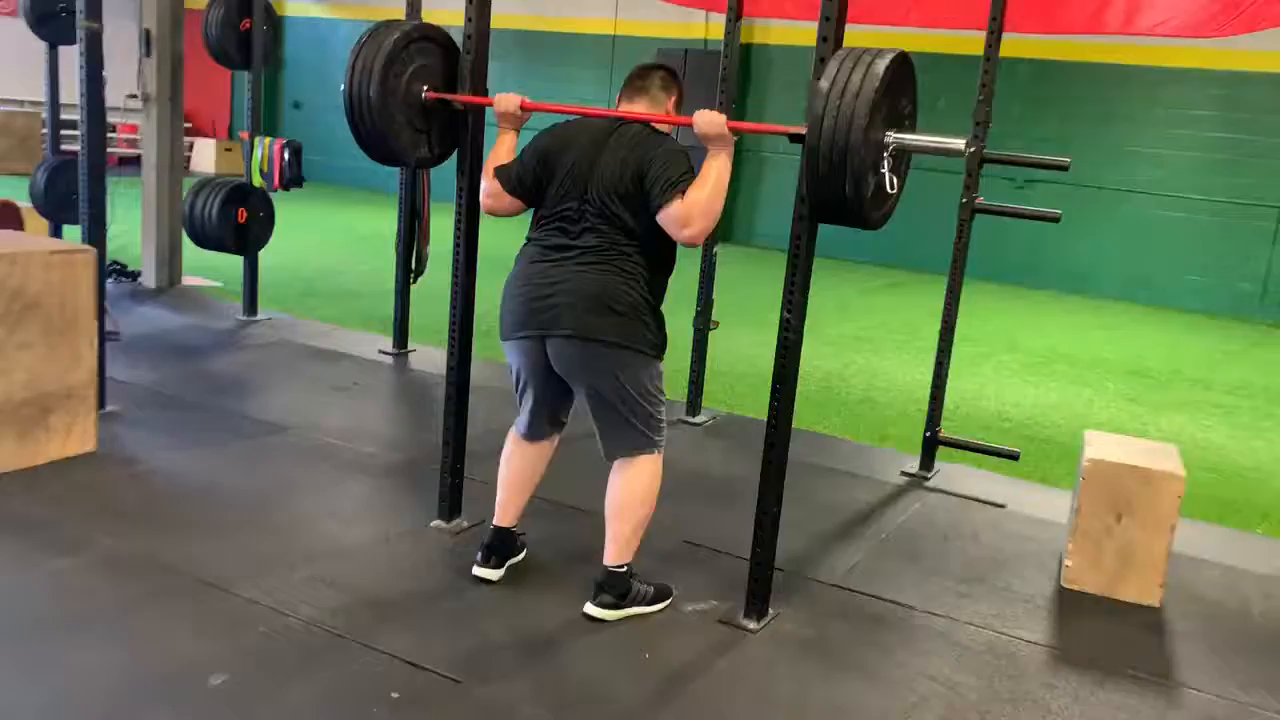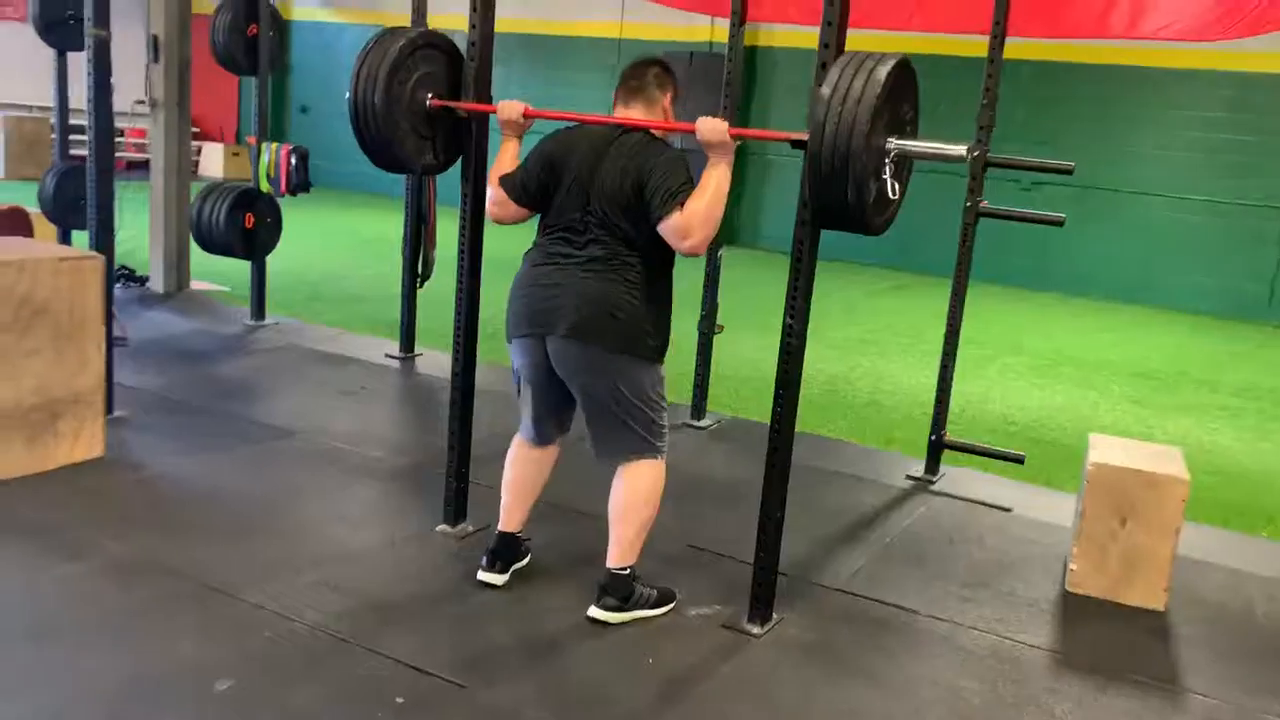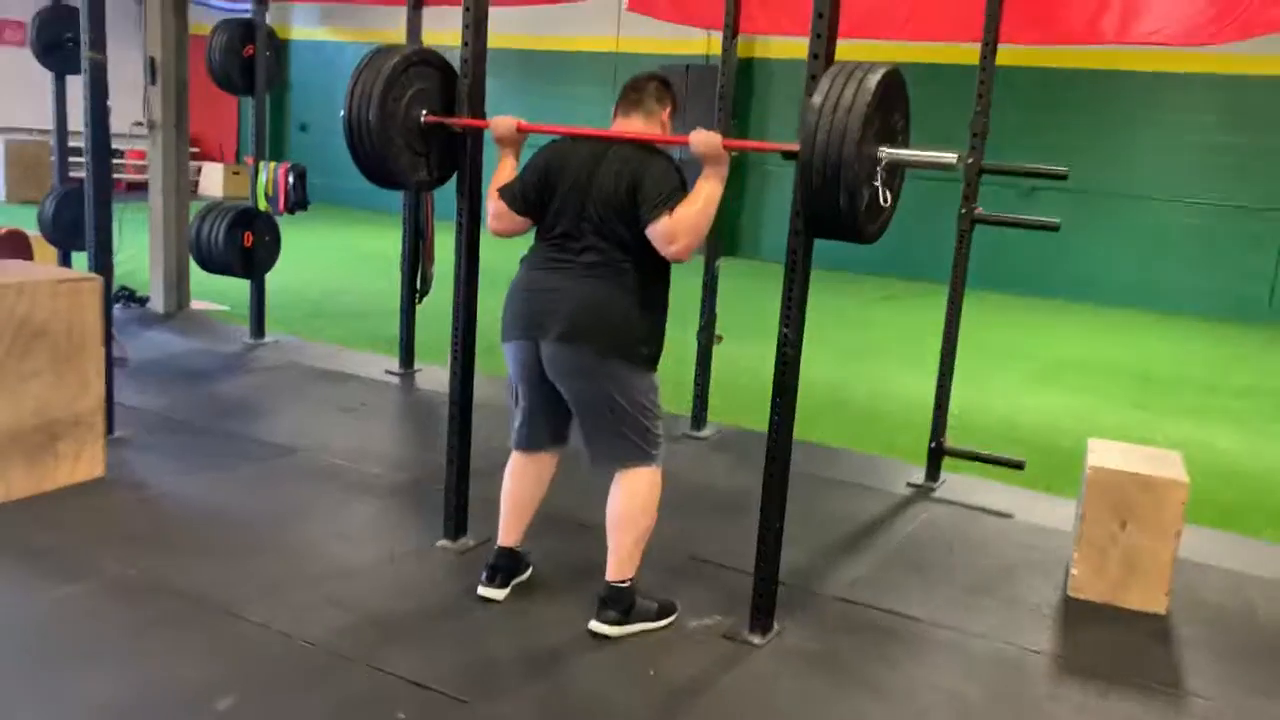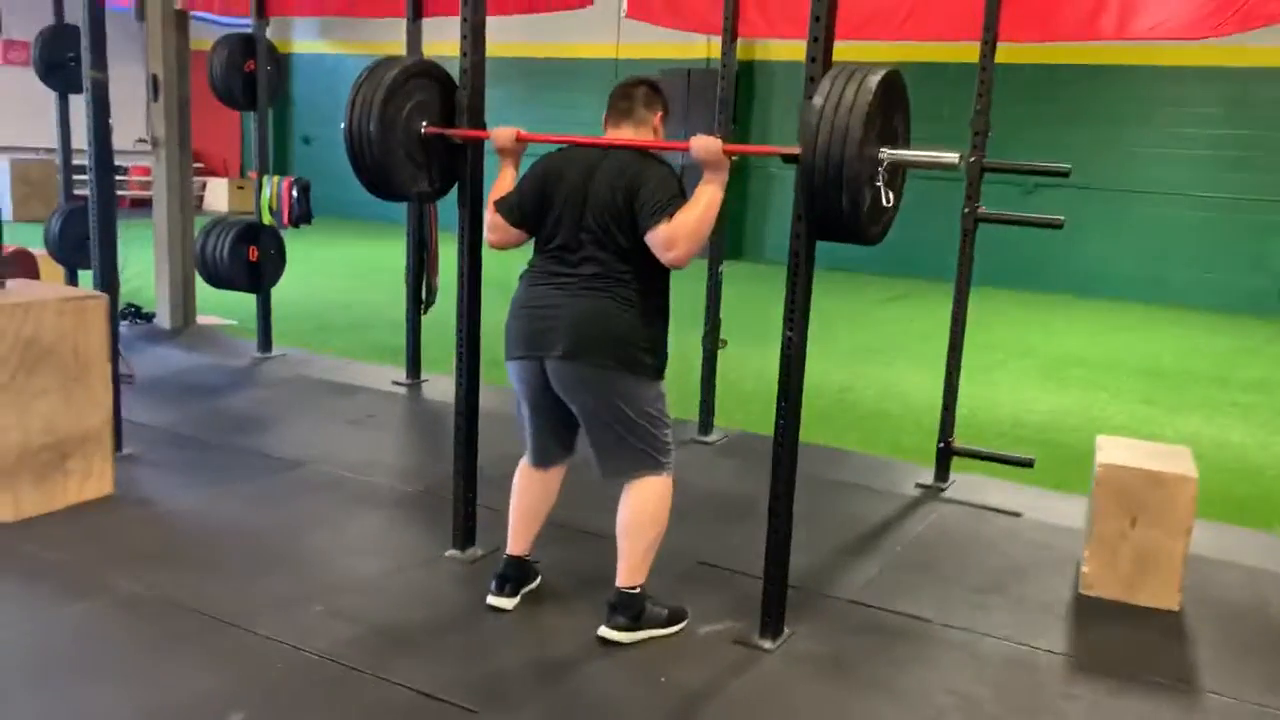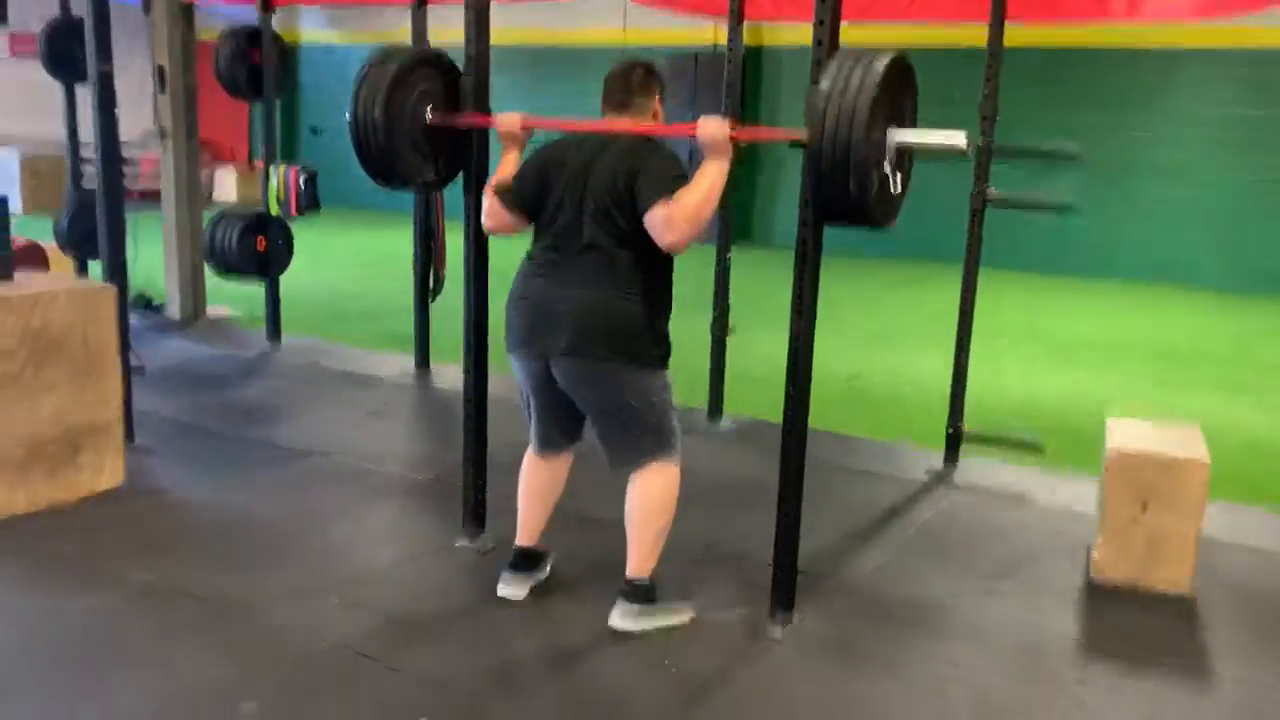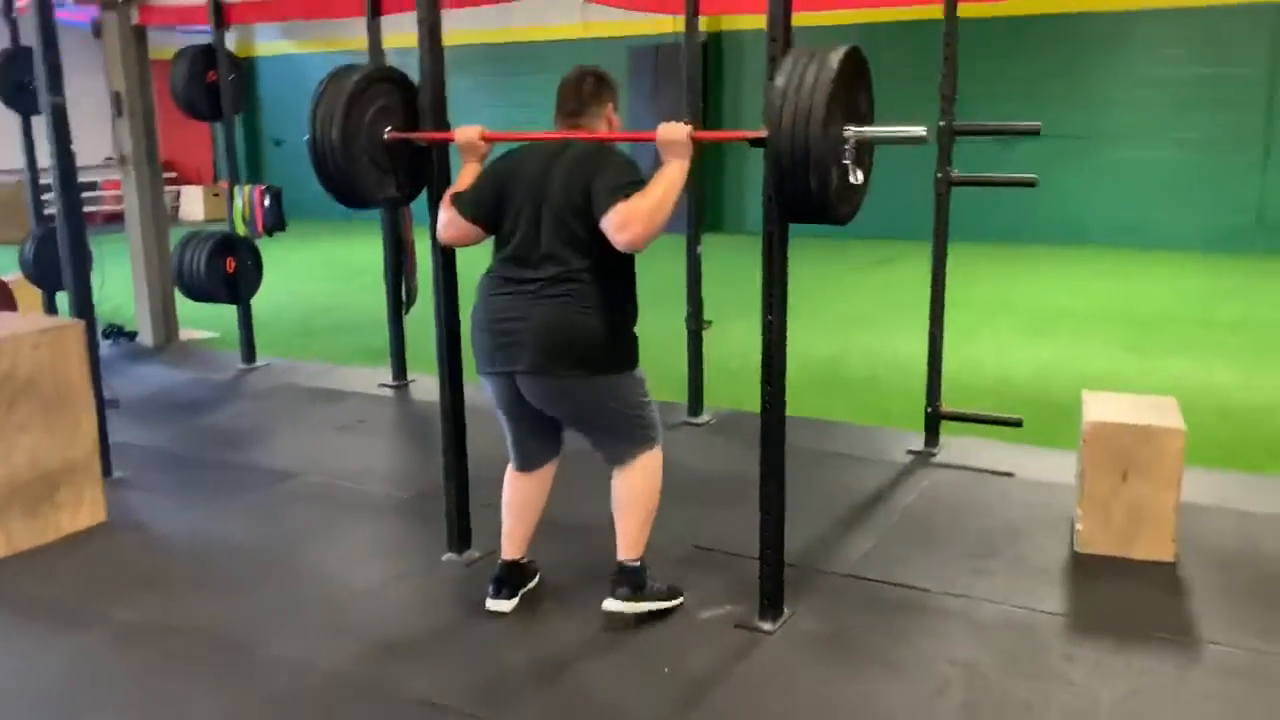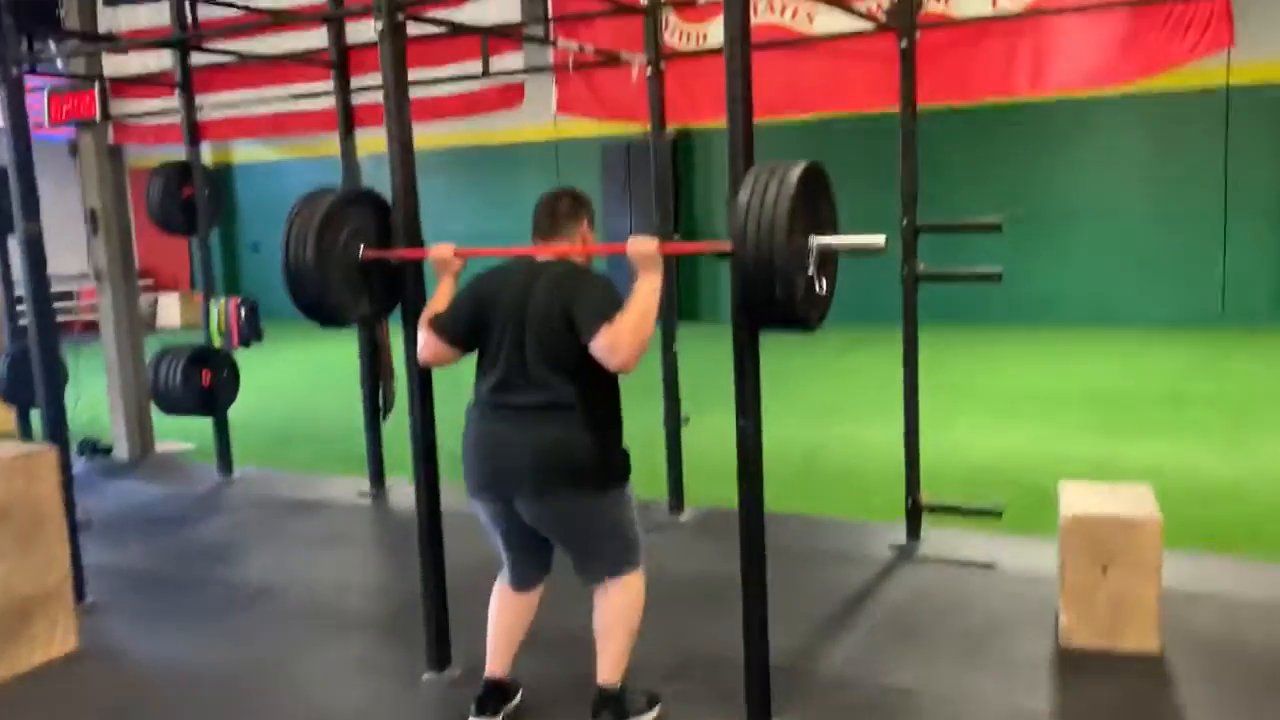
dt=0.2s
person 1, frame 1
left shoulder: (558, 136)
right shoulder: (661, 151)
left elbow: (492, 197)
right elbow: (689, 225)
left wrist: (507, 130)
right wrist: (719, 151)
left hip: (528, 303)
right hip: (606, 318)
left knee: (534, 425)
right knee: (639, 447)
left ankle: (496, 545)
right ankle: (614, 584)
person 1, frame 2
left shoulder: (561, 142)
right shoulder: (660, 160)
left elbow: (499, 207)
right elbow: (690, 235)
left wrist: (511, 137)
right wrist: (720, 161)
left hip: (533, 308)
right hip: (607, 323)
left knee: (539, 432)
right knee: (641, 450)
left ankle: (502, 549)
right ankle: (618, 587)
person 1, frame 3
left shoulder: (557, 152)
right shoulder: (653, 166)
left elbow: (499, 220)
right elbow: (676, 241)
left wrist: (507, 150)
right wrist: (713, 172)
left hip: (529, 312)
right hip: (599, 329)
left knee: (534, 442)
right knee: (637, 460)
left ankle: (503, 564)
right ankle: (618, 599)
person 1, frame 4
left shoulder: (553, 165)
right shoulder: (651, 174)
left elbow: (496, 231)
right elbow: (674, 247)
left wrist: (507, 163)
right wrist: (713, 178)
left hip: (531, 327)
right hip: (603, 340)
left knee: (543, 454)
right knee: (648, 468)
left ankle: (511, 573)
right ankle: (628, 605)
person 1, frame 5
left shoulder: (555, 152)
right shoulder: (652, 158)
left elbow: (492, 218)
right elbow: (673, 231)
left wrist: (511, 149)
right wrist: (716, 159)
left hip: (532, 319)
right hip: (608, 332)
left knee: (550, 444)
right knee: (655, 456)
left ankle: (522, 562)
right ankle: (637, 592)
person 1, frame 6
left shoulder: (511, 164)
right shoulder: (607, 165)
left elbow: (449, 229)
right elbow: (630, 230)
left wrist: (471, 161)
right wrist: (675, 162)
left hip: (499, 335)
right hip: (574, 341)
left knee: (531, 455)
right knee: (637, 448)
left ankle: (509, 576)
right ankle: (629, 580)
person 1, frame 7
left shoulder: (488, 284)
right shoulder: (586, 287)
left elbow: (429, 351)
right elbow: (619, 353)
left wrist: (446, 279)
right wrist: (648, 278)
left hip: (489, 462)
right hip: (565, 462)
left knee: (521, 571)
right knee: (619, 568)
